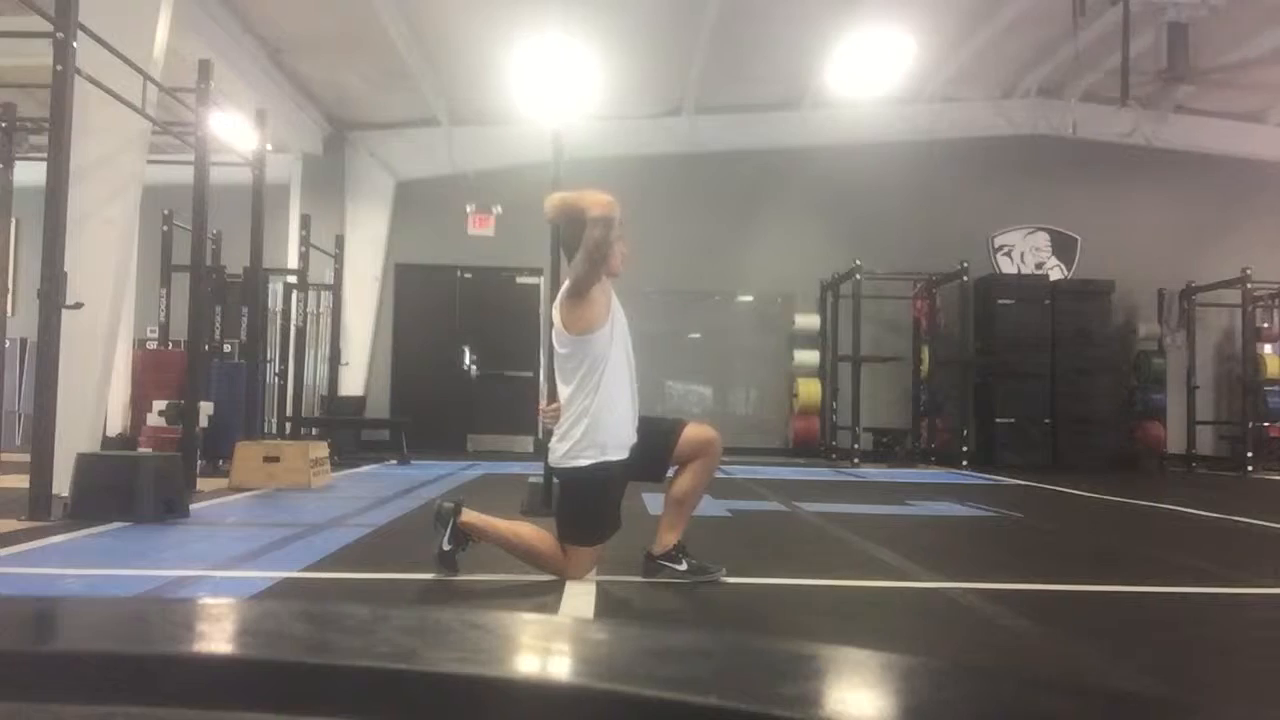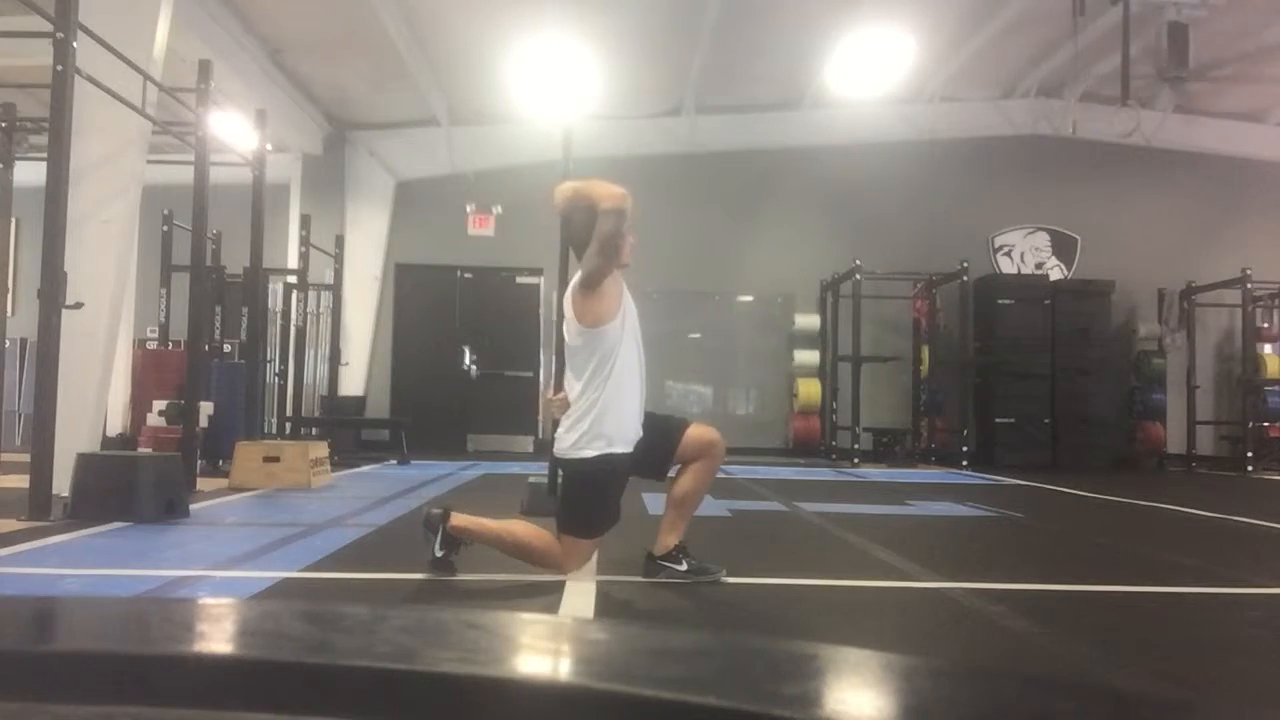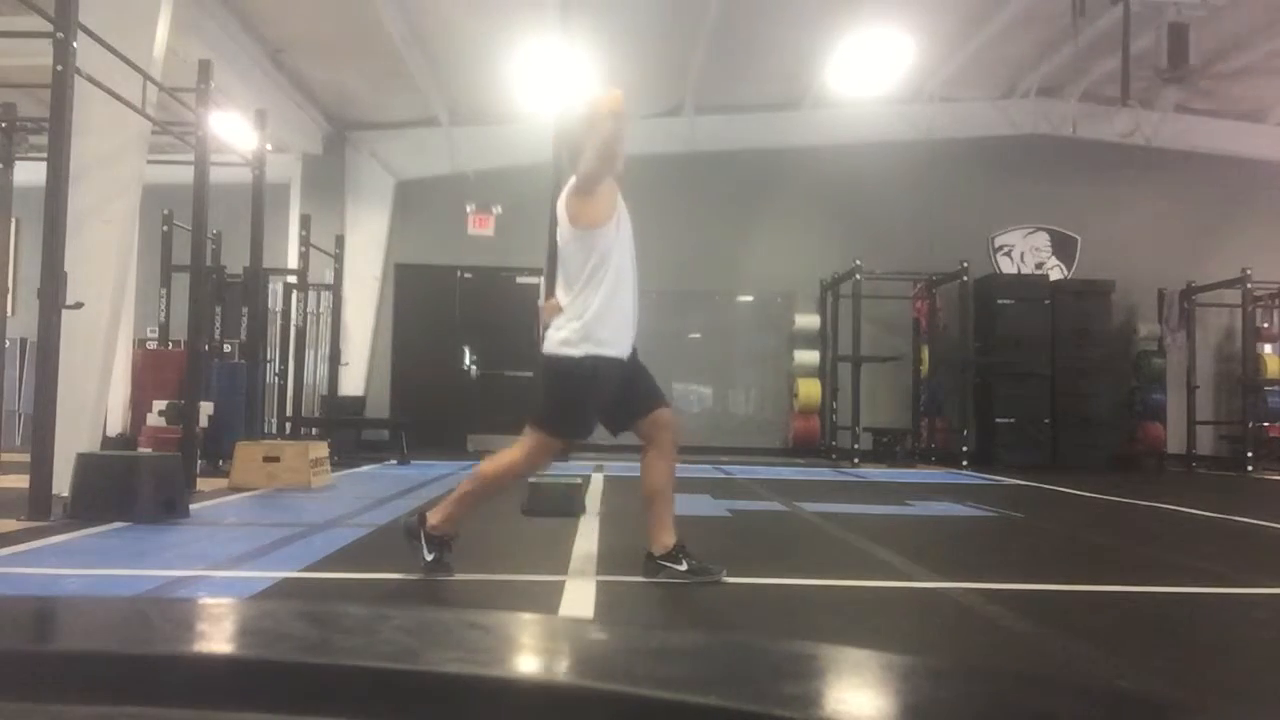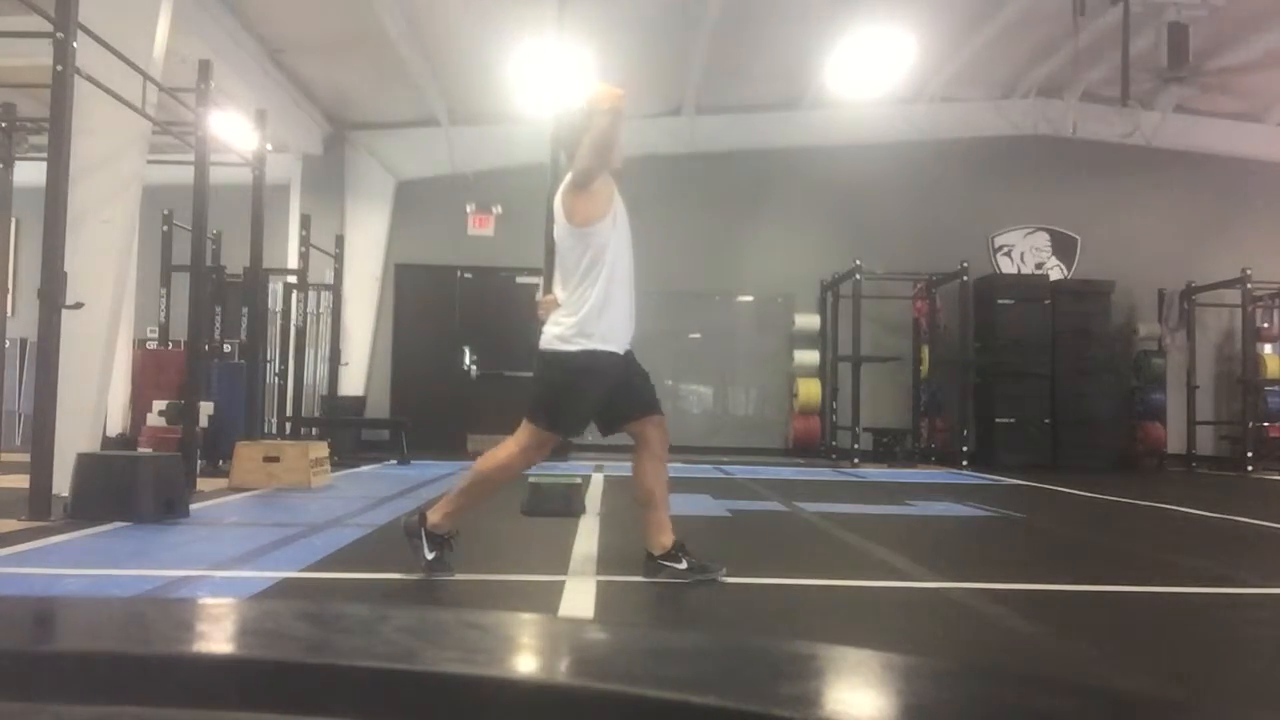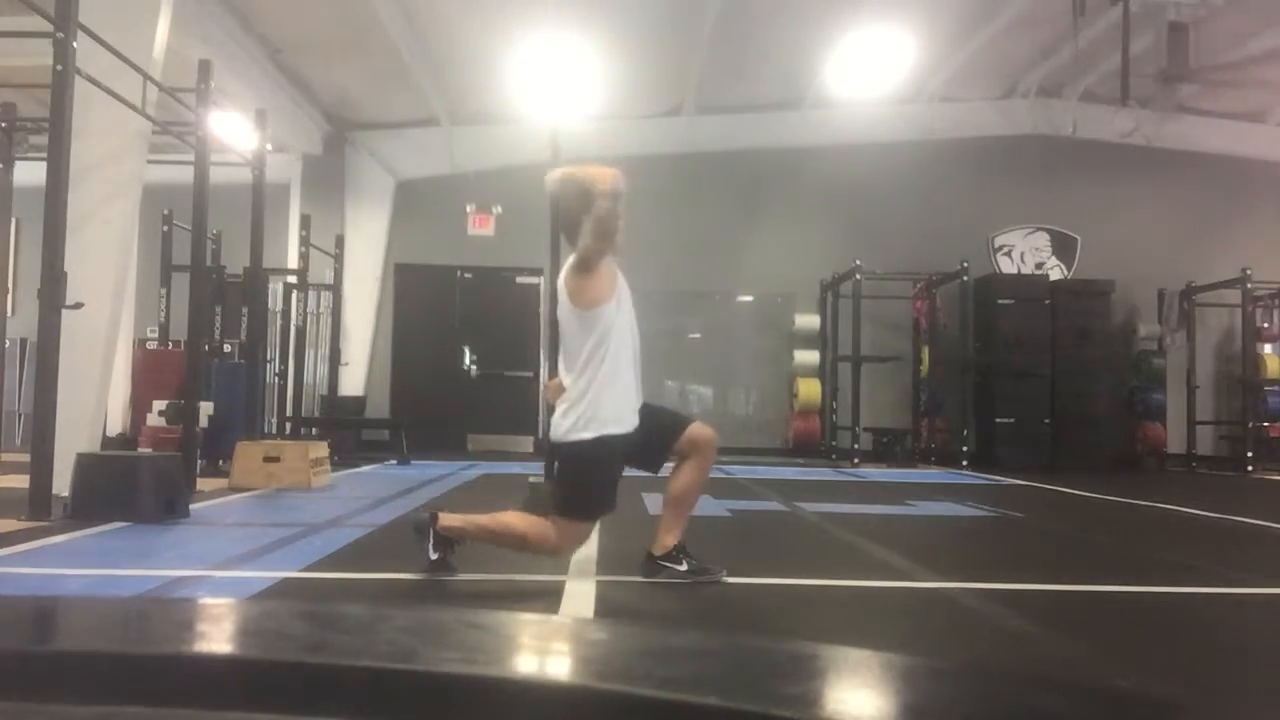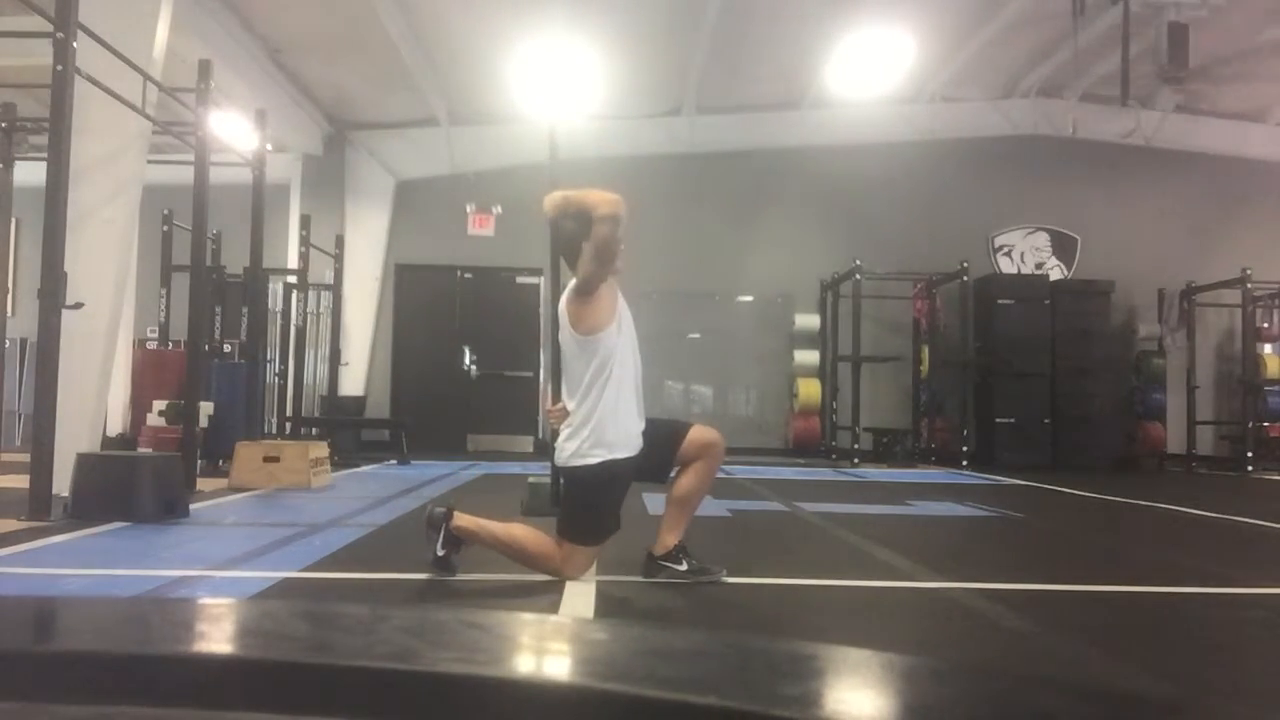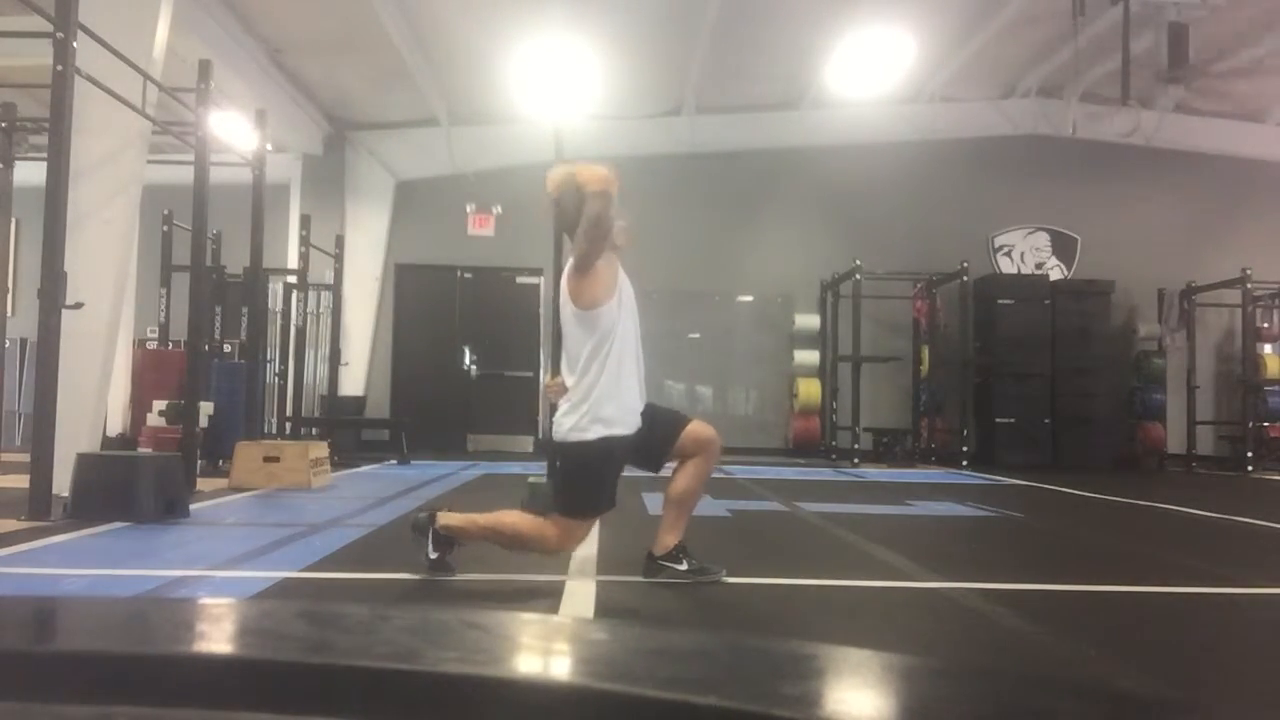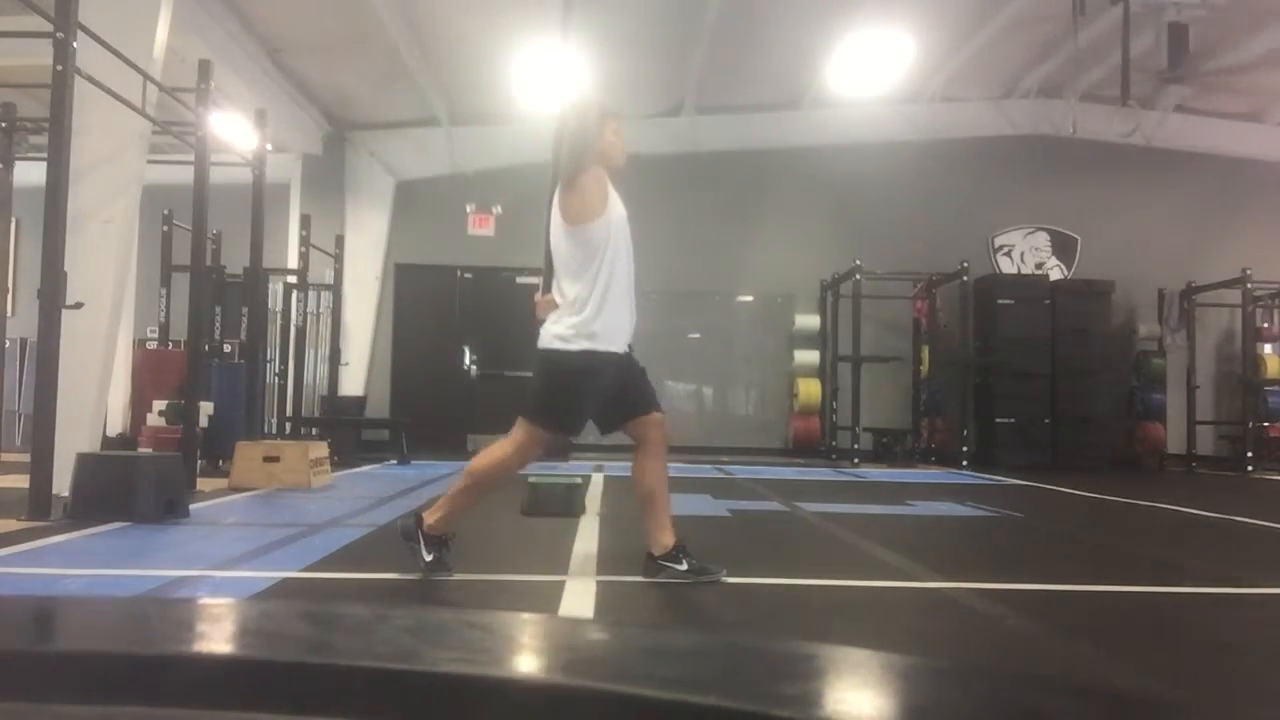
dt=0.5s
person 1, frame 1
left shoulder: (594, 295)
right shoulder: (583, 291)
right elbow: (602, 209)
right wrist: (563, 204)
left hip: (614, 438)
right hip: (591, 454)
left knee: (706, 443)
right knee: (573, 565)
left ankle: (664, 552)
right ankle: (462, 520)
person 1, frame 2
left shoulder: (602, 288)
right shoulder: (595, 284)
right elbow: (615, 202)
right wrist: (574, 194)
left hip: (617, 432)
right hip: (596, 445)
left knee: (709, 445)
right knee: (568, 557)
left ankle: (666, 553)
right ankle: (451, 524)
person 1, frame 3
left shoulder: (594, 194)
right shoulder: (589, 187)
right elbow: (611, 106)
left hip: (610, 351)
right hip: (581, 354)
left knee: (662, 430)
right knee: (534, 453)
left ankle: (664, 553)
right ankle: (433, 525)
person 1, frame 4
left shoulder: (594, 190)
right shoulder: (585, 183)
right elbow: (610, 102)
left hip: (606, 347)
right hip: (579, 349)
left knee: (652, 434)
right knee: (529, 446)
left ankle: (664, 552)
right ankle: (433, 523)
person 1, frame 5
left shoulder: (595, 271)
right shoulder: (588, 266)
right elbow: (609, 183)
right wrist: (565, 180)
left hip: (615, 417)
right hip: (592, 429)
left knee: (702, 442)
right knee: (561, 539)
left ankle: (665, 554)
right ankle: (443, 525)
person 1, frame 6
left shoulder: (594, 295)
right shoulder: (588, 292)
right elbow: (609, 209)
right wrist: (563, 203)
left hip: (619, 439)
right hip: (598, 453)
left knee: (709, 445)
right knee: (568, 564)
left ankle: (665, 553)
right ankle: (455, 524)
person 1, frame 7
left shoulder: (597, 270)
right shoulder: (590, 264)
right elbow: (600, 190)
right wrist: (568, 181)
left hip: (619, 414)
right hip: (593, 428)
left knee: (704, 442)
right knee: (560, 539)
left ankle: (665, 554)
right ankle: (441, 525)
person 1, frame 8
left shoulder: (593, 190)
right shoulder: (584, 182)
right elbow: (579, 122)
left hip: (606, 347)
right hip: (578, 349)
left knee: (653, 434)
right knee: (524, 446)
left ankle: (664, 554)
right ankle: (429, 525)
